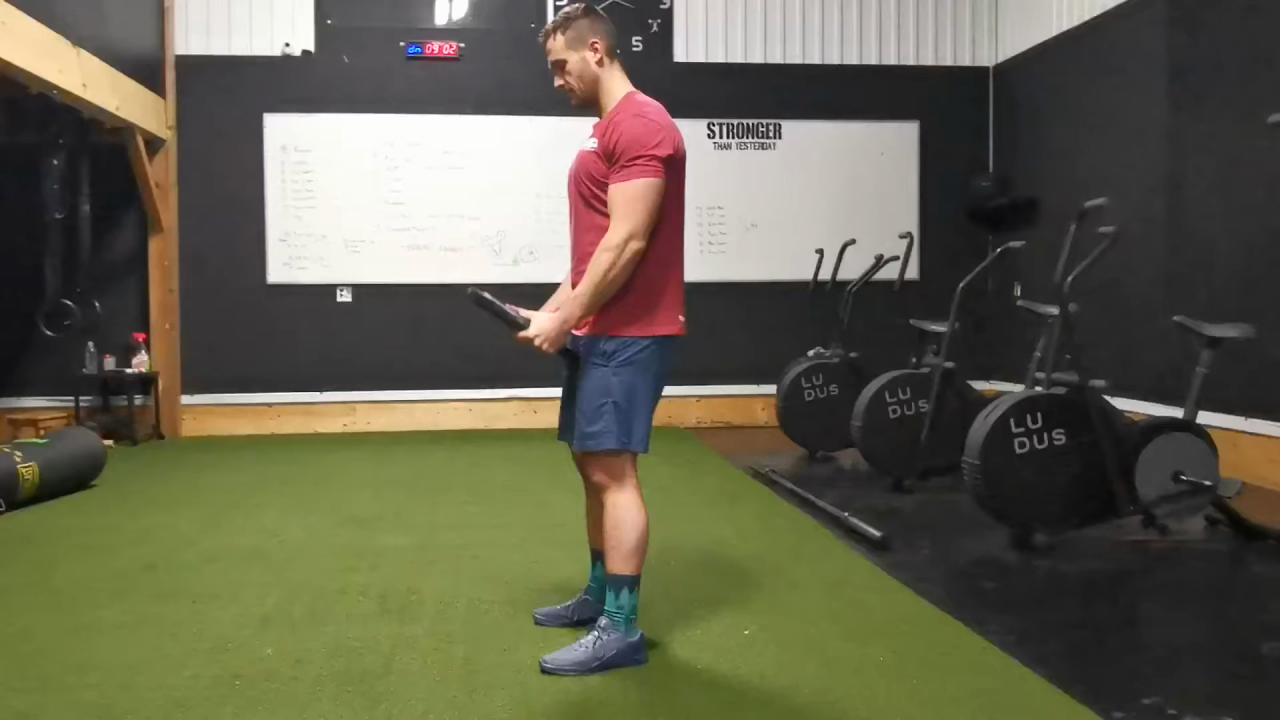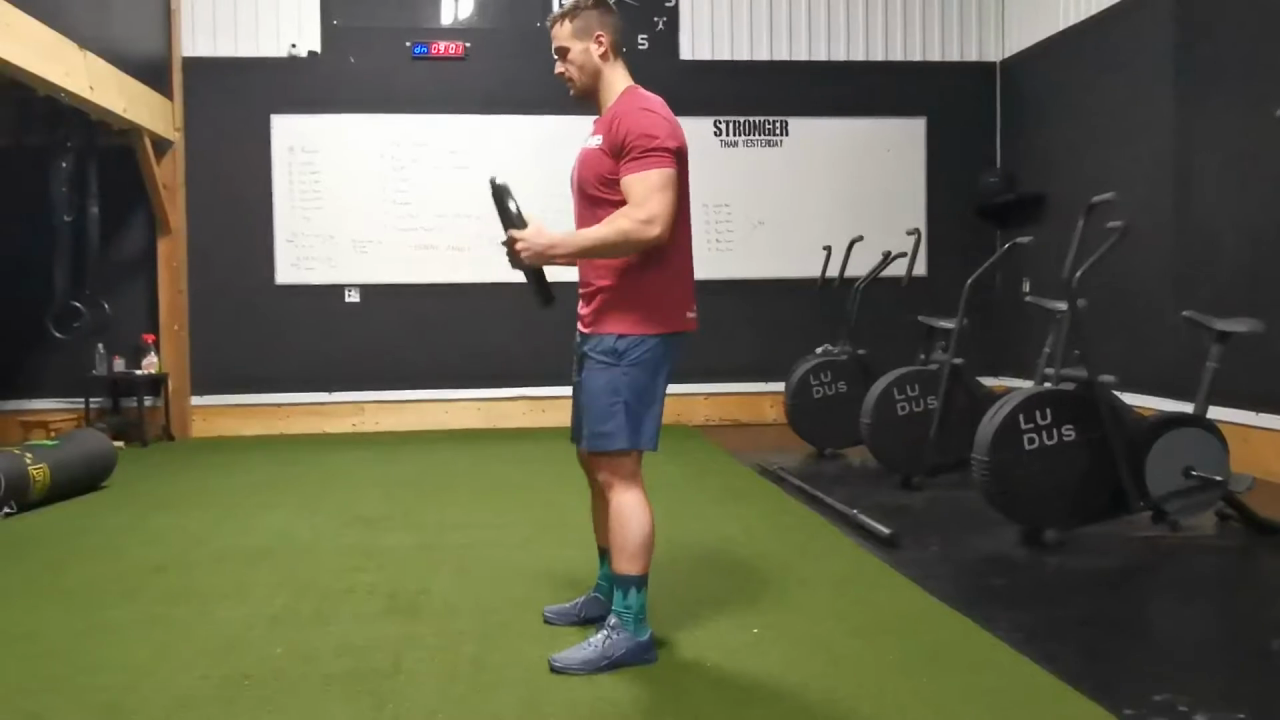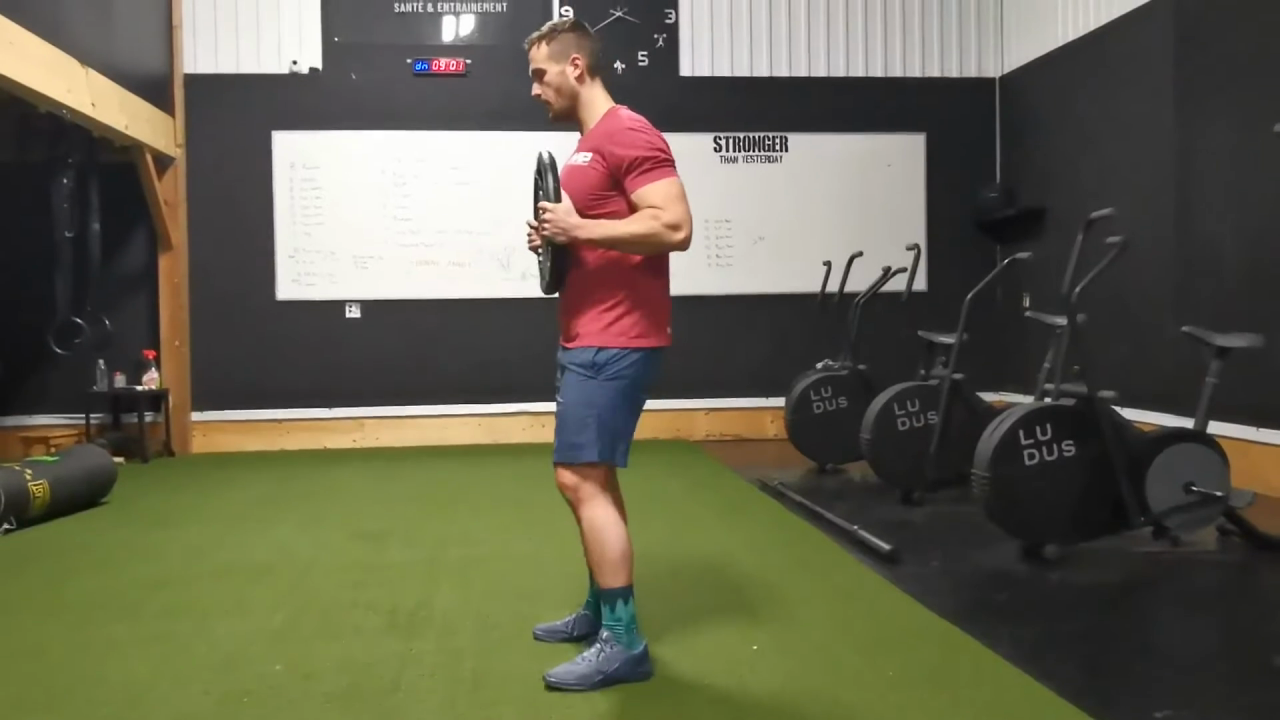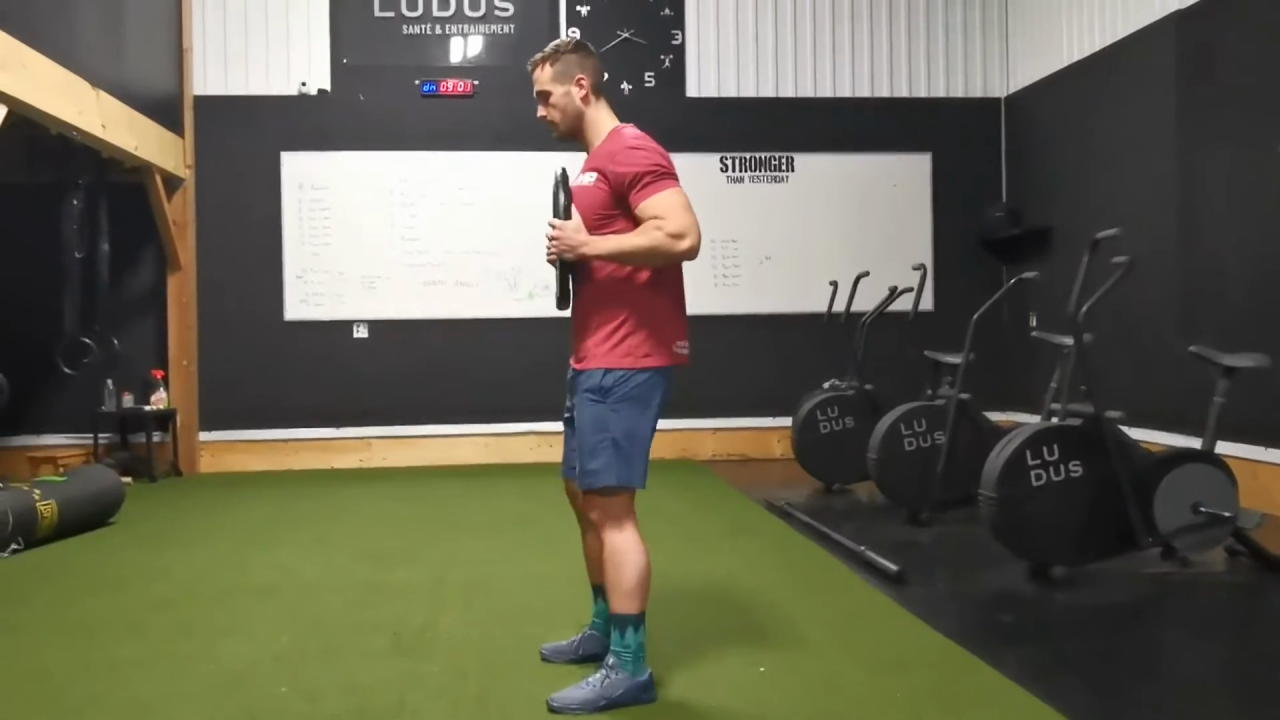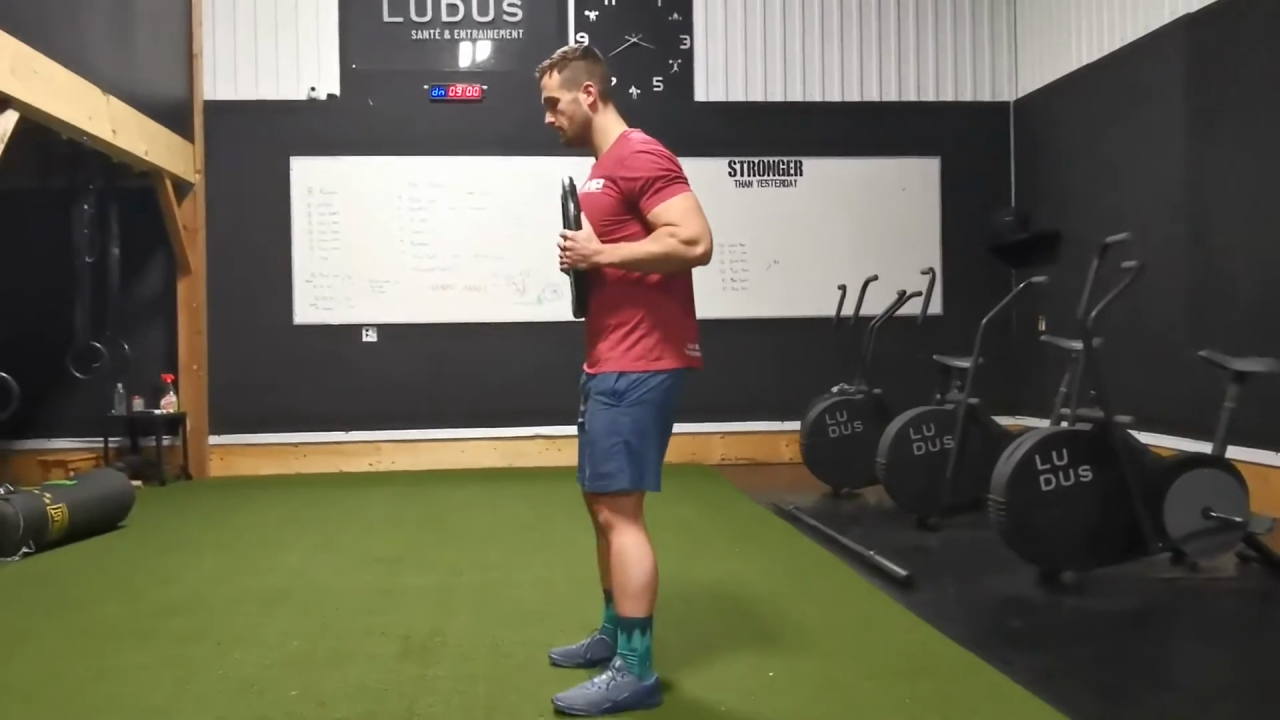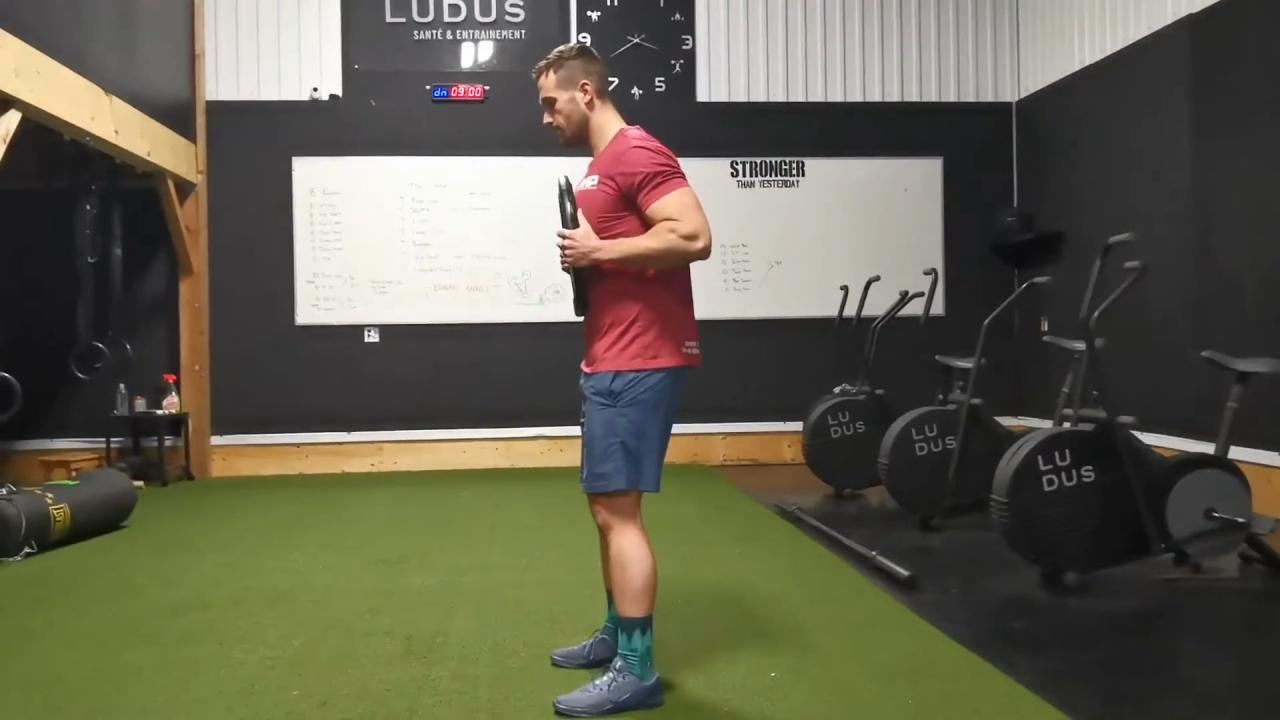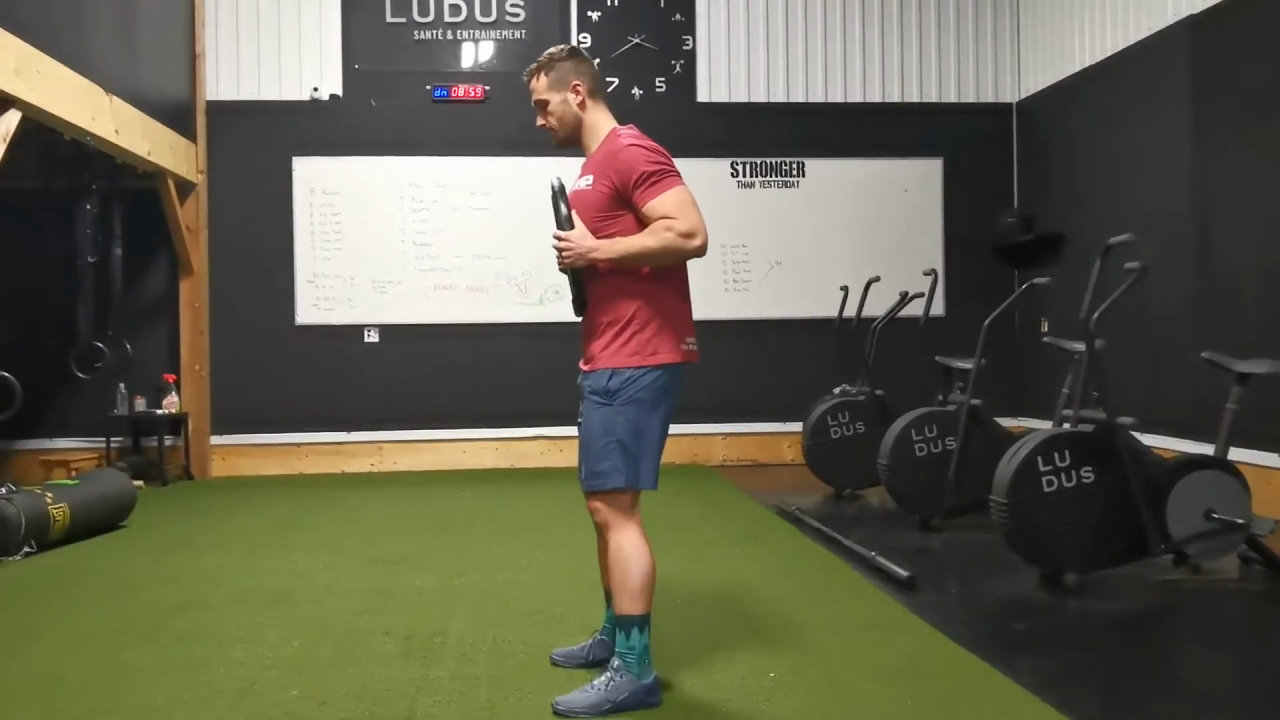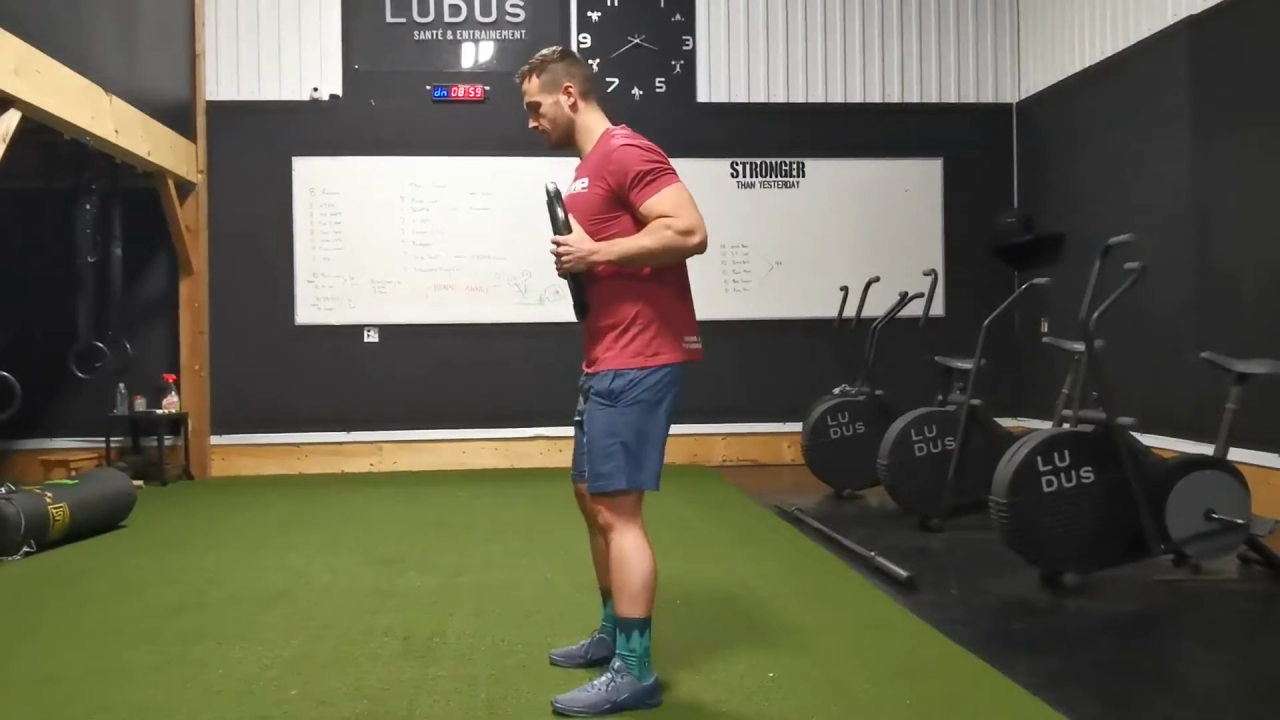
dt=0.4s
person 1, frame 1
left shoulder: (638, 125)
right shoulder: (609, 128)
left elbow: (627, 242)
left wrist: (564, 318)
right wrist: (560, 304)
left hip: (628, 331)
right hip: (601, 326)
left knee: (614, 470)
right knee: (591, 462)
left ankle: (620, 628)
right ankle: (600, 593)
person 1, frame 2
left shoulder: (641, 118)
right shoulder: (608, 123)
left elbow: (649, 224)
left wrist: (556, 244)
right wrist: (558, 248)
left hip: (636, 327)
right hip: (605, 322)
left knee: (618, 470)
right knee: (597, 461)
left ankle: (630, 627)
right ankle: (610, 590)
person 1, frame 3
left shoulder: (629, 136)
right shoulder: (586, 147)
left elbow: (674, 227)
left wrist: (582, 230)
right wrist: (558, 236)
left hip: (615, 340)
right hip: (585, 337)
left knee: (580, 479)
right knee: (589, 479)
left ankle: (623, 641)
right ankle: (598, 609)
person 1, frame 4
left shoulder: (630, 152)
right shoulder: (595, 162)
left elbow: (681, 237)
left wrist: (587, 245)
right wrist: (572, 250)
left hip: (628, 359)
right hip: (598, 357)
left knee: (607, 507)
right knee: (588, 500)
right ankle: (606, 630)
person 1, frame 5
left shoulder: (640, 158)
right shoulder: (604, 168)
left elbow: (695, 242)
left wrist: (601, 254)
right wrist: (584, 258)
left hip: (640, 363)
right hip: (611, 361)
left knee: (619, 510)
right knee: (603, 503)
right ankle: (613, 635)
person 1, frame 6
left shoulder: (637, 154)
right shoulder: (602, 166)
left elbow: (693, 237)
left wrist: (600, 250)
right wrist: (585, 255)
left hip: (638, 362)
right hip: (612, 359)
left knee: (617, 510)
right knee: (607, 505)
right ankle: (616, 635)
person 1, frame 7
left shoulder: (631, 152)
right shoulder: (595, 165)
left elbow: (689, 234)
left wrist: (596, 250)
right wrist: (579, 255)
left hip: (637, 359)
right hip: (611, 357)
left knee: (612, 506)
right knee: (606, 502)
right ankle: (615, 635)
person 1, frame 8
left shoulder: (626, 153)
right shoulder: (589, 168)
left elbow: (689, 231)
left wrist: (595, 253)
right wrist: (577, 260)
left hip: (640, 359)
right hip: (609, 358)
left knee: (615, 509)
right knee: (593, 498)
right ankle: (613, 634)
